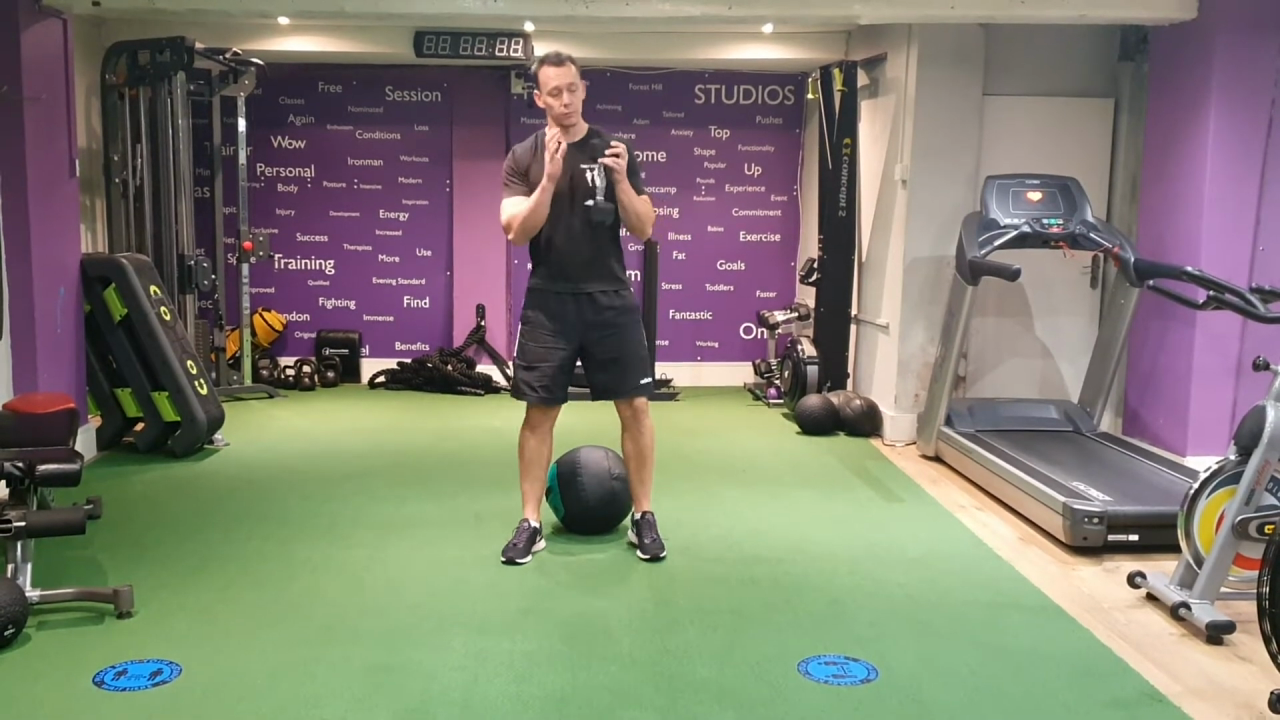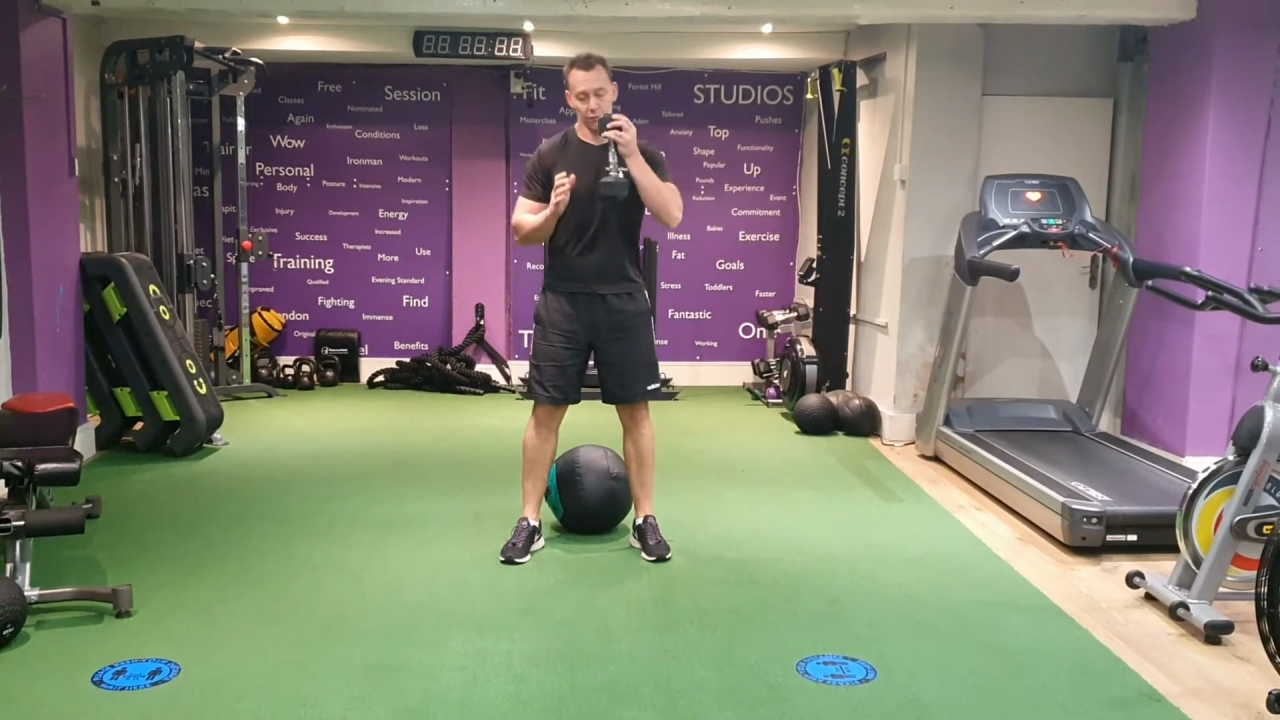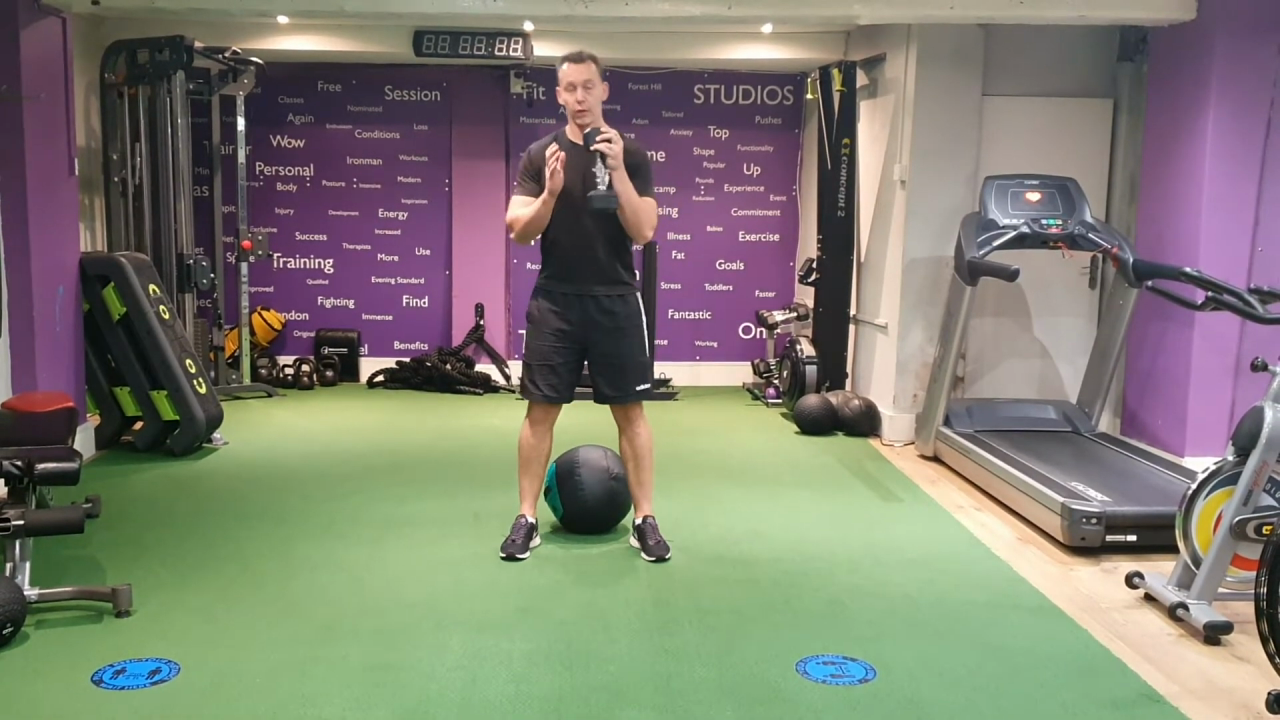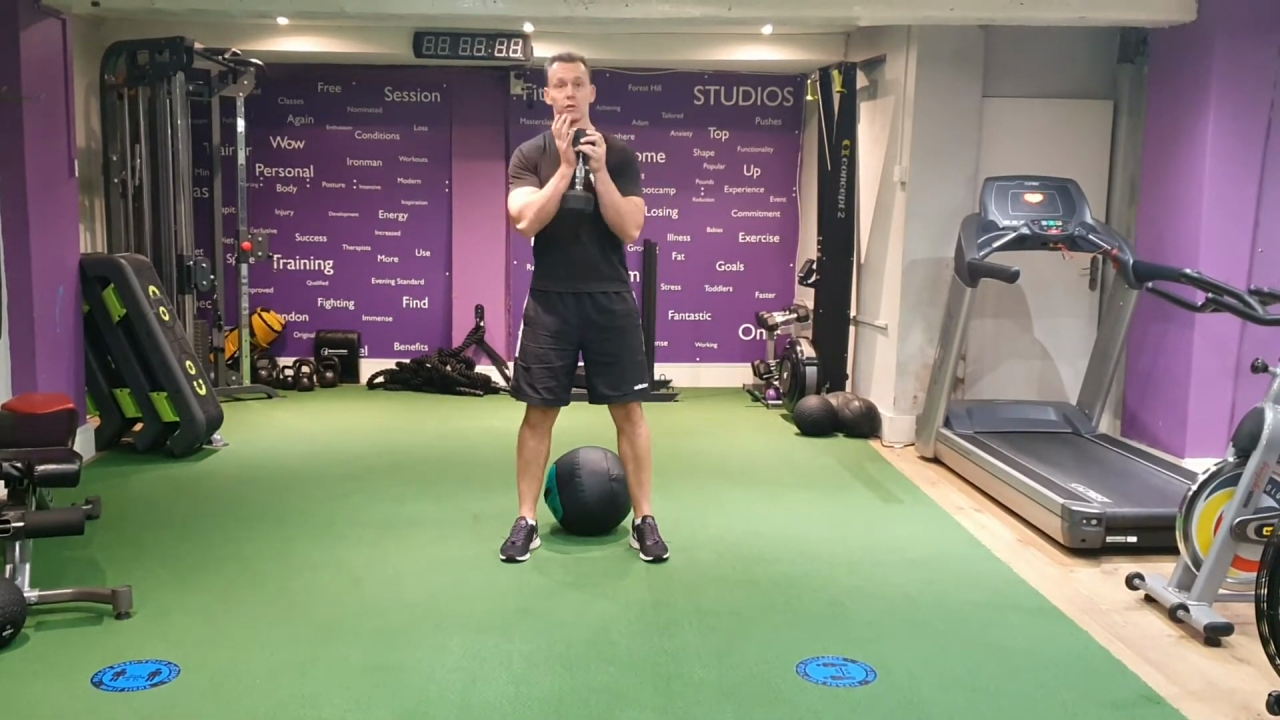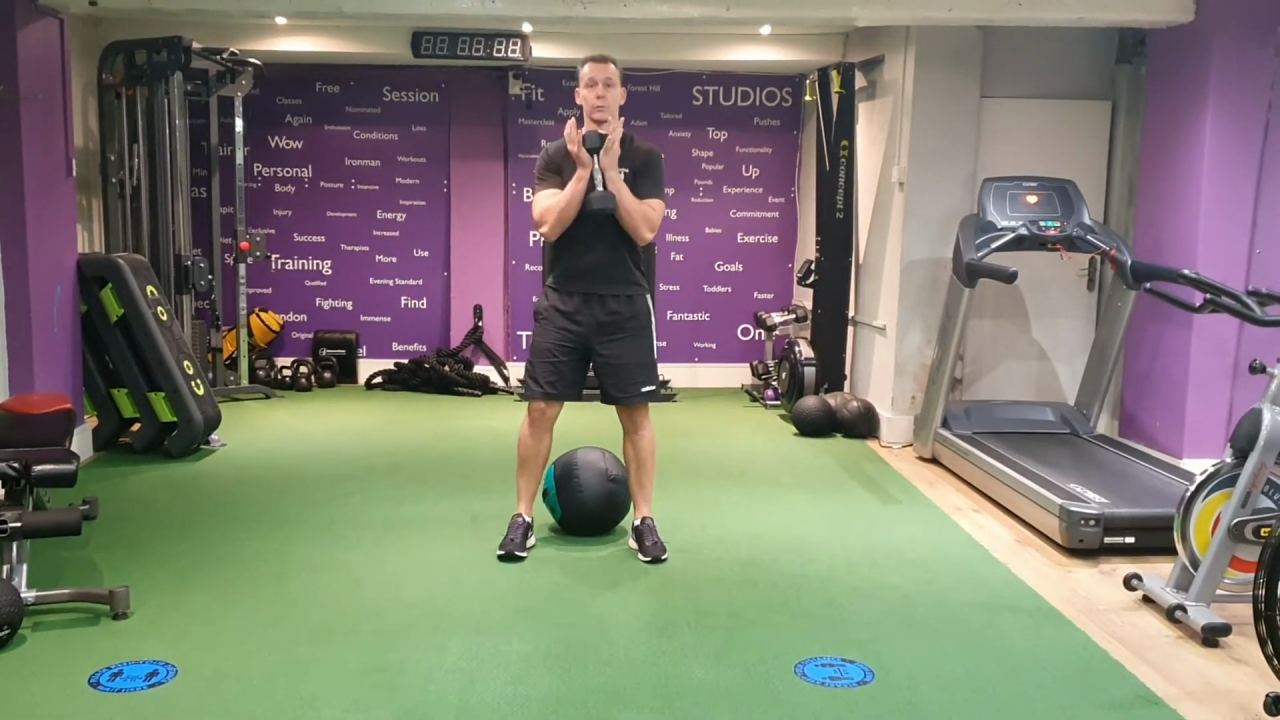
dt=0.4s
person 1, frame 1
left shoulder: (613, 150)
right shoulder: (524, 155)
left elbow: (644, 228)
right elbow: (516, 232)
left wrist: (620, 179)
right wrist: (550, 177)
left hip: (610, 297)
right hip: (549, 300)
left knee: (636, 408)
right knee: (539, 411)
left ankle: (643, 516)
right ankle: (531, 523)
person 1, frame 2
left shoulder: (640, 151)
right shoulder: (549, 154)
left elbow: (672, 215)
right elbow: (522, 231)
left wrist: (632, 155)
right wrist: (554, 210)
left hip: (624, 299)
right hip: (563, 299)
left knee: (635, 410)
right knee: (546, 411)
left ankle: (644, 520)
right ankle: (530, 522)
person 1, frame 3
left shoulder: (632, 154)
right shoulder: (540, 154)
left elbow: (644, 231)
right elbow: (518, 231)
left wrist: (616, 169)
right wrist: (550, 193)
left hip: (615, 300)
right hip: (554, 301)
left knee: (630, 411)
right knee: (541, 411)
left ankle: (644, 520)
right ankle: (527, 519)
person 1, frame 4
left shoulder: (619, 154)
right shoulder: (531, 153)
left elbow: (631, 230)
right elbow: (526, 222)
left wrist: (600, 170)
right wrist: (566, 165)
left hip: (611, 298)
right hip: (551, 300)
left knee: (629, 410)
right knee: (539, 412)
left ankle: (643, 520)
right ankle: (526, 521)
person 1, frame 5
left shoulder: (645, 156)
right shoulder: (555, 155)
left elbow: (646, 231)
right elbow: (548, 226)
left wrist: (611, 171)
right wrist: (582, 169)
left hip: (624, 302)
right hip: (563, 300)
left knee: (636, 412)
right knee: (541, 409)
left ankle: (643, 521)
right ankle: (523, 518)
